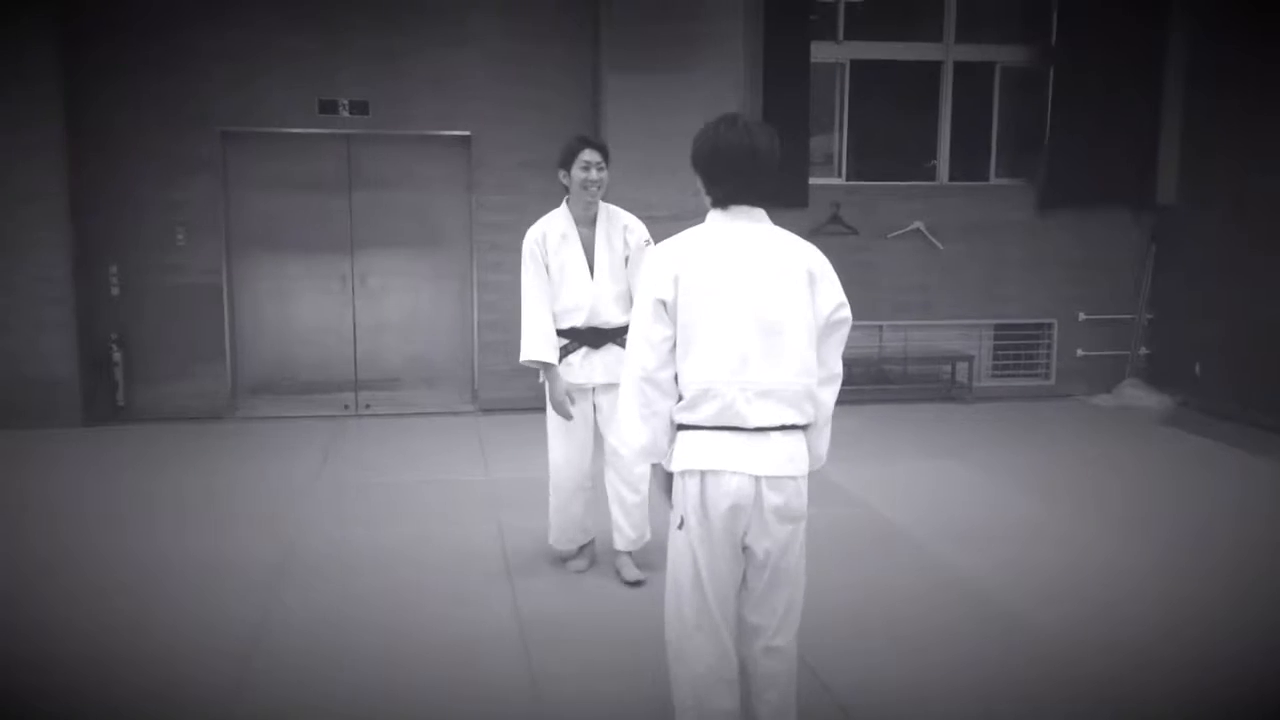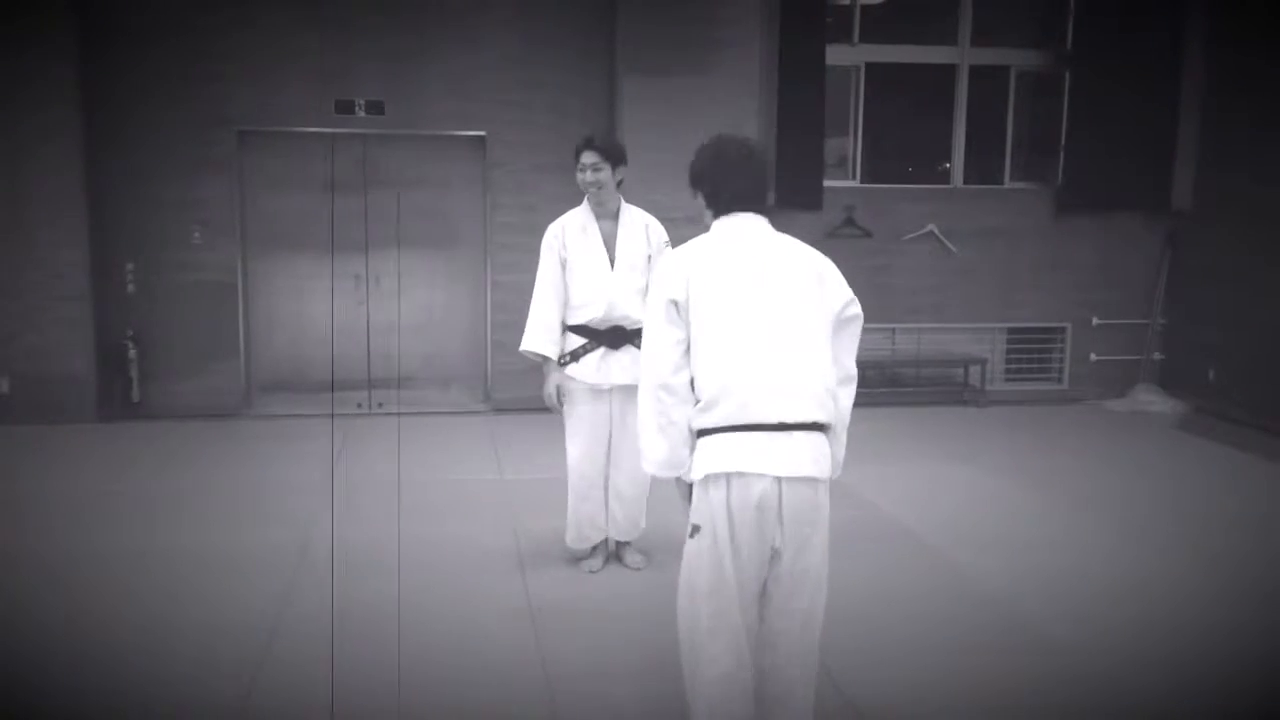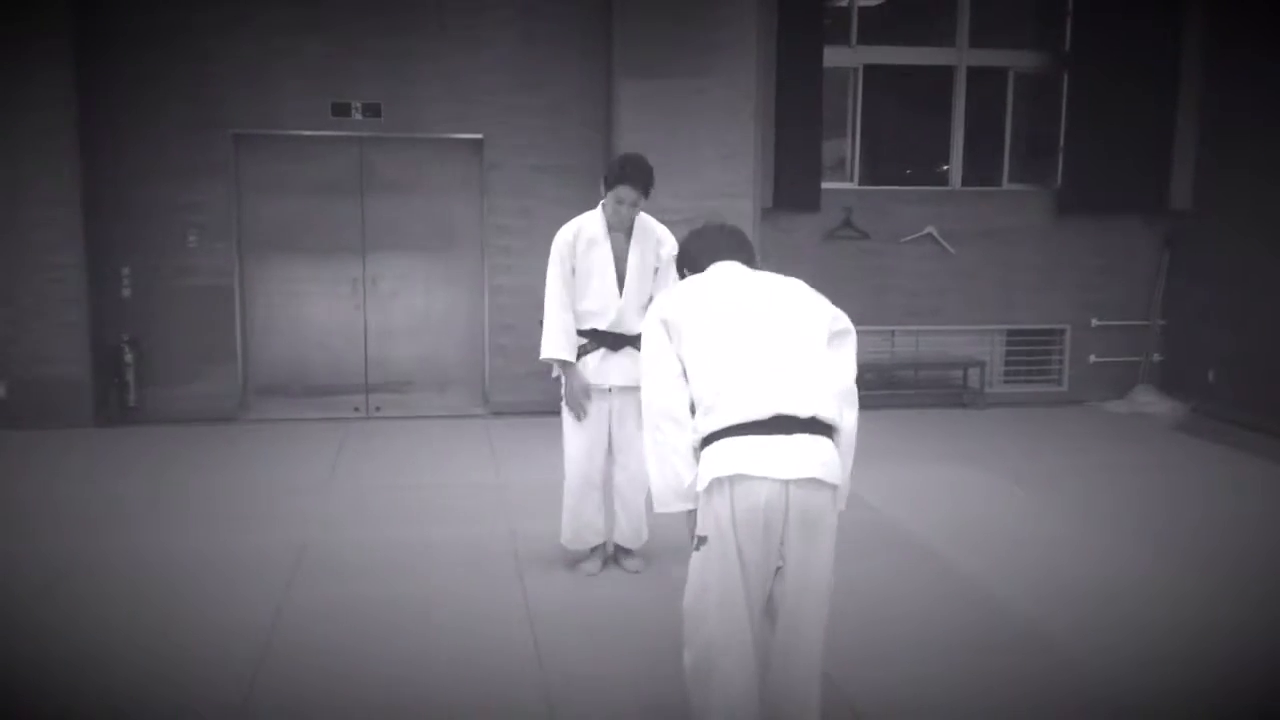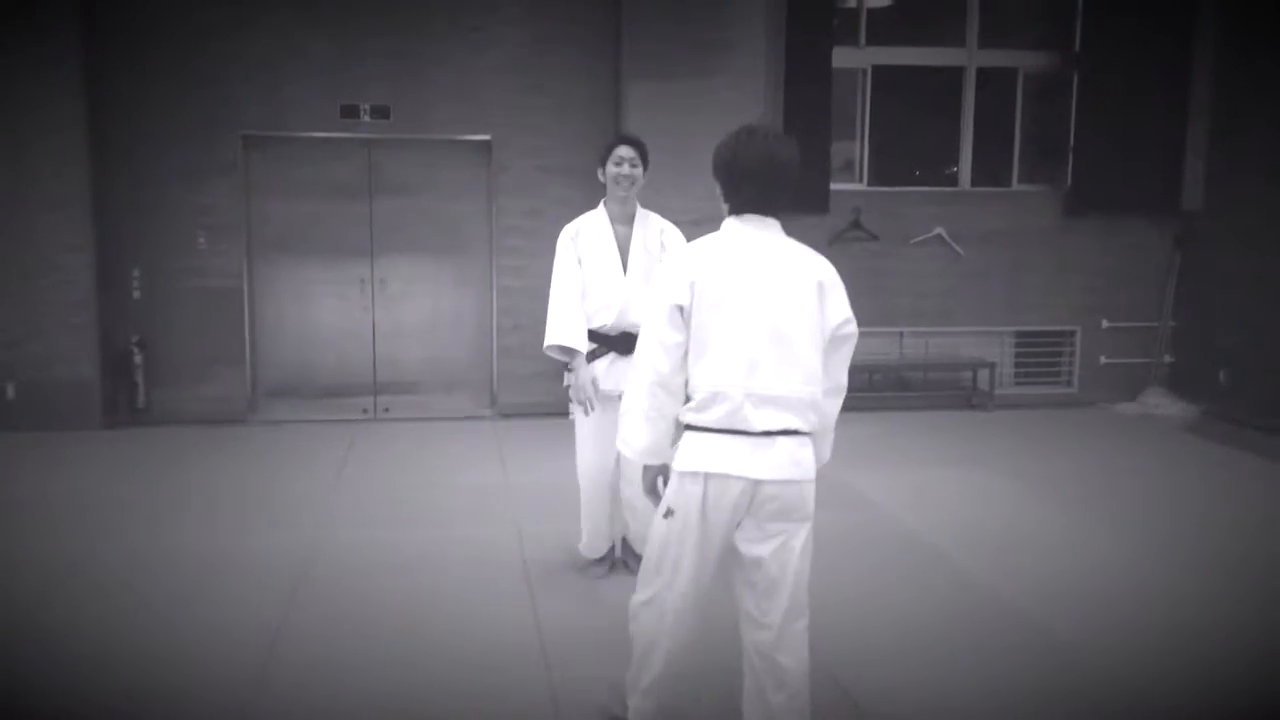
dt=0.7s
person 1, frame 1
left shoulder: (673, 258)
right shoulder: (807, 260)
left elbow: (649, 369)
right elbow: (826, 370)
left wrist: (662, 454)
left hip: (708, 461)
right hip: (783, 462)
left knee: (701, 625)
right knee: (774, 622)
person 1, frame 2
left shoulder: (682, 266)
right shoulder: (816, 264)
left elbow: (666, 380)
right elbow: (842, 375)
left wrist: (681, 467)
left hip: (730, 459)
right hip: (807, 459)
left knee: (716, 627)
right knee: (795, 623)
person 1, frame 3
left shoulder: (673, 302)
right shoulder: (805, 294)
left elbow: (667, 413)
right elbow: (843, 398)
left wrist: (687, 498)
right wrist: (831, 493)
left hip: (736, 467)
right hip: (816, 463)
left knee: (721, 636)
right knee: (798, 631)
person 1, frame 4
left shoulder: (691, 263)
right shoulder: (818, 271)
left elbow: (660, 370)
right elbow: (832, 380)
left wrist: (652, 452)
left hip: (709, 459)
right hip: (788, 464)
left knee: (665, 597)
right knee: (779, 621)
person 2, frame 1
left shoulder: (630, 228)
right shoulder: (541, 235)
right elbow: (537, 307)
right wrist: (551, 374)
left hip: (619, 356)
right hip: (569, 360)
left knee: (629, 458)
right knee: (567, 464)
left ankle: (624, 550)
right ankle: (579, 543)
person 2, frame 2
left shoulder: (649, 229)
right shoulder: (562, 231)
right elbow: (548, 299)
right wrist: (549, 368)
left hip: (636, 358)
right hip: (582, 359)
left knee: (632, 460)
right knee: (586, 460)
left ankle: (624, 539)
right ankle: (593, 541)
person 2, frame 3
left shoulder: (661, 239)
right shoulder: (571, 235)
right elbow: (559, 306)
right wrist: (569, 371)
left hip: (636, 361)
right hip: (586, 358)
left knee: (634, 461)
right knee: (583, 462)
left ankle: (626, 542)
right ankle: (592, 543)
person 2, frame 4
left shoulder: (665, 233)
right shoulder: (576, 234)
right elbow: (566, 302)
right wrist: (578, 366)
right hip: (595, 363)
left knee: (644, 463)
right knee: (597, 468)
left ankle: (634, 543)
right ankle: (601, 548)
